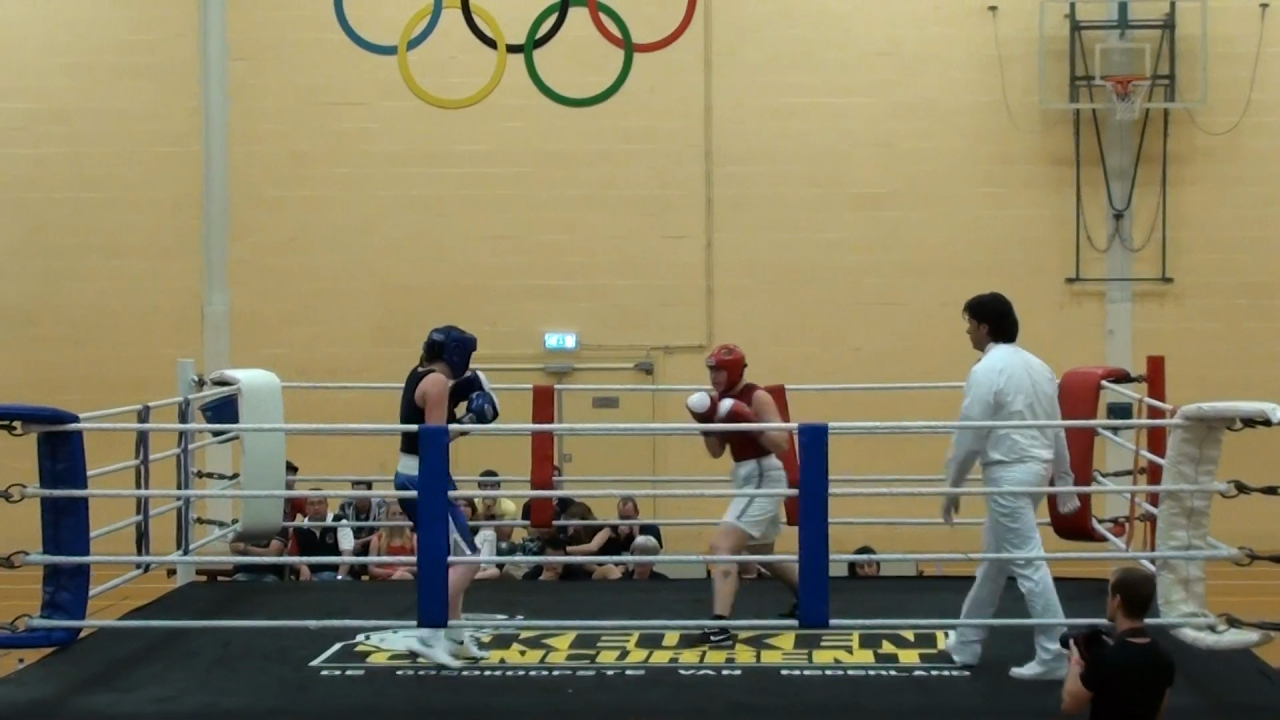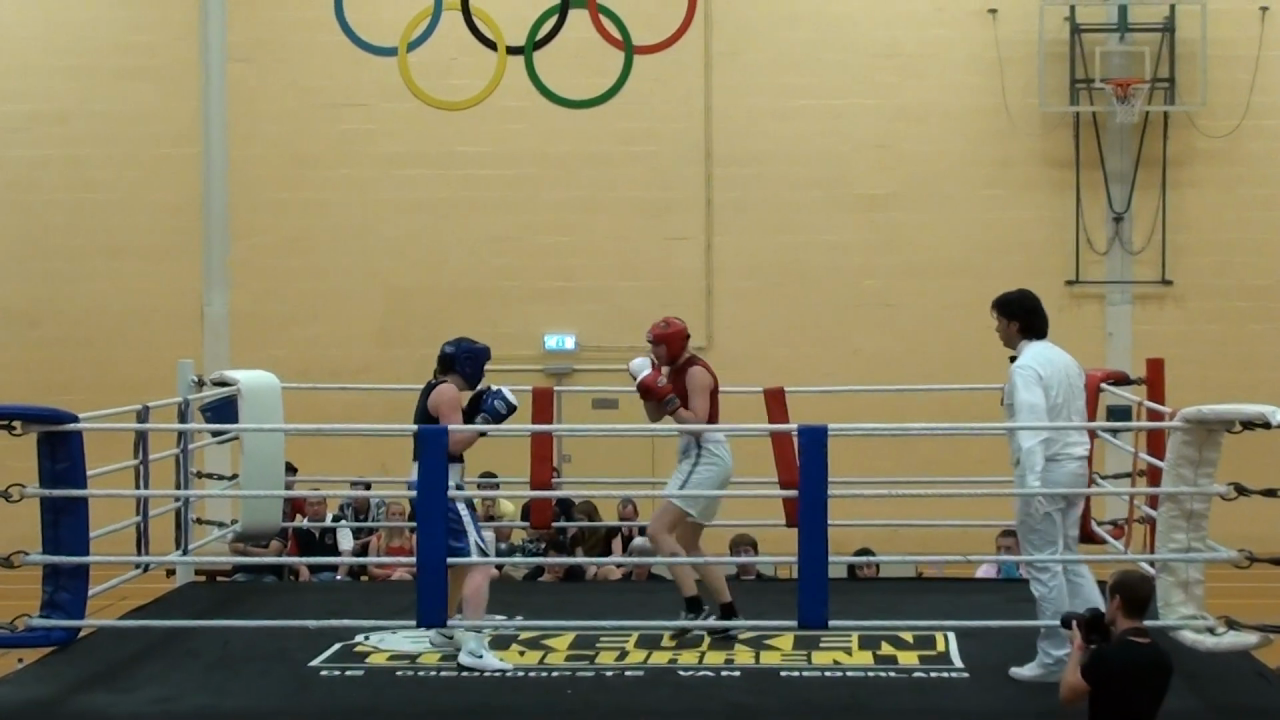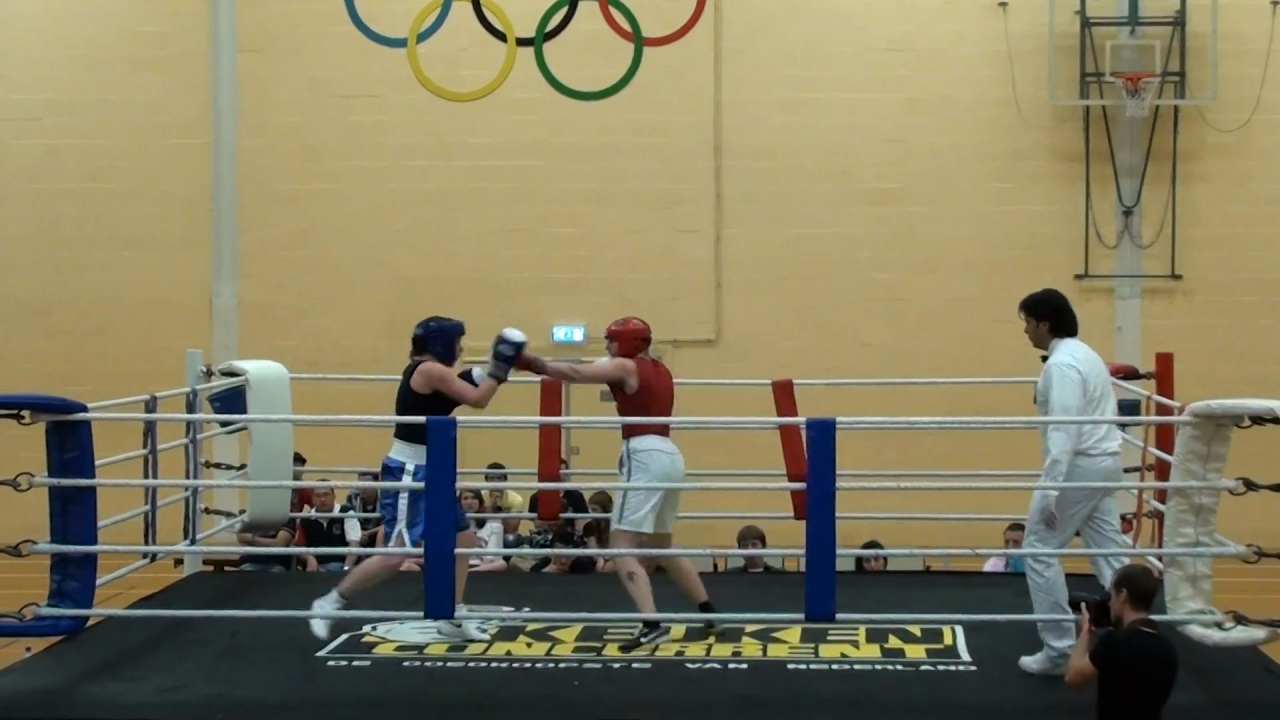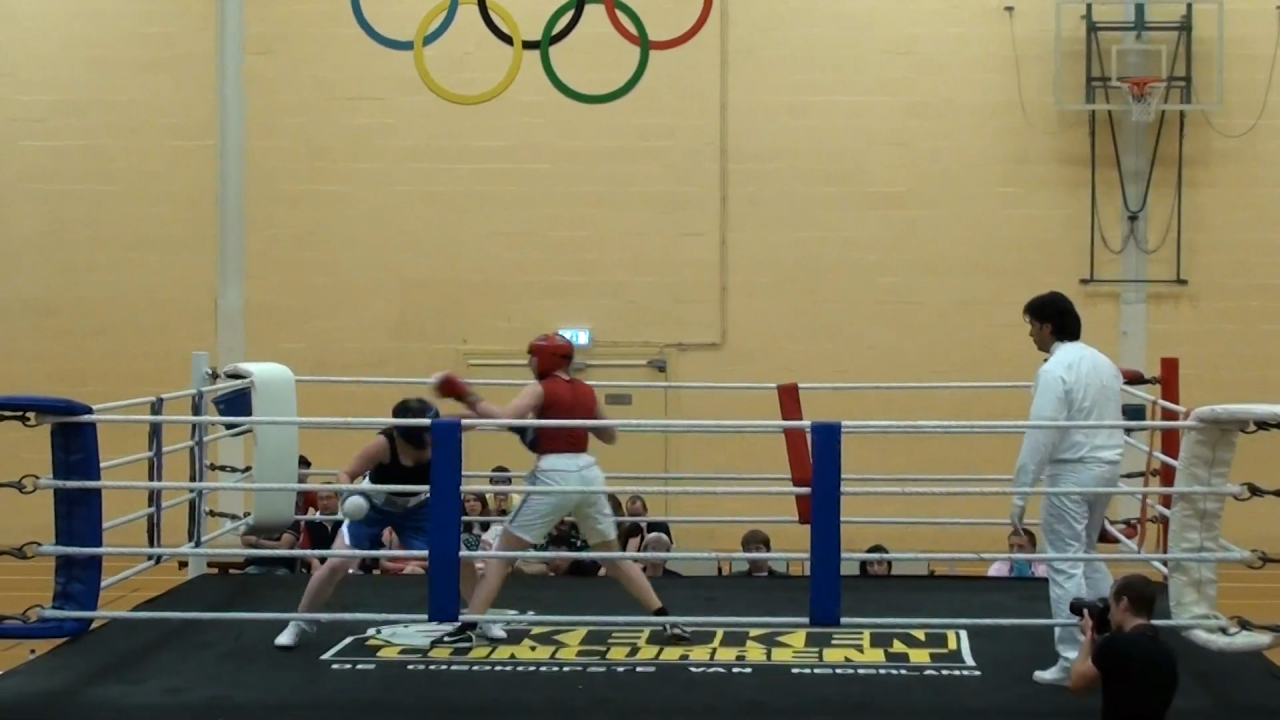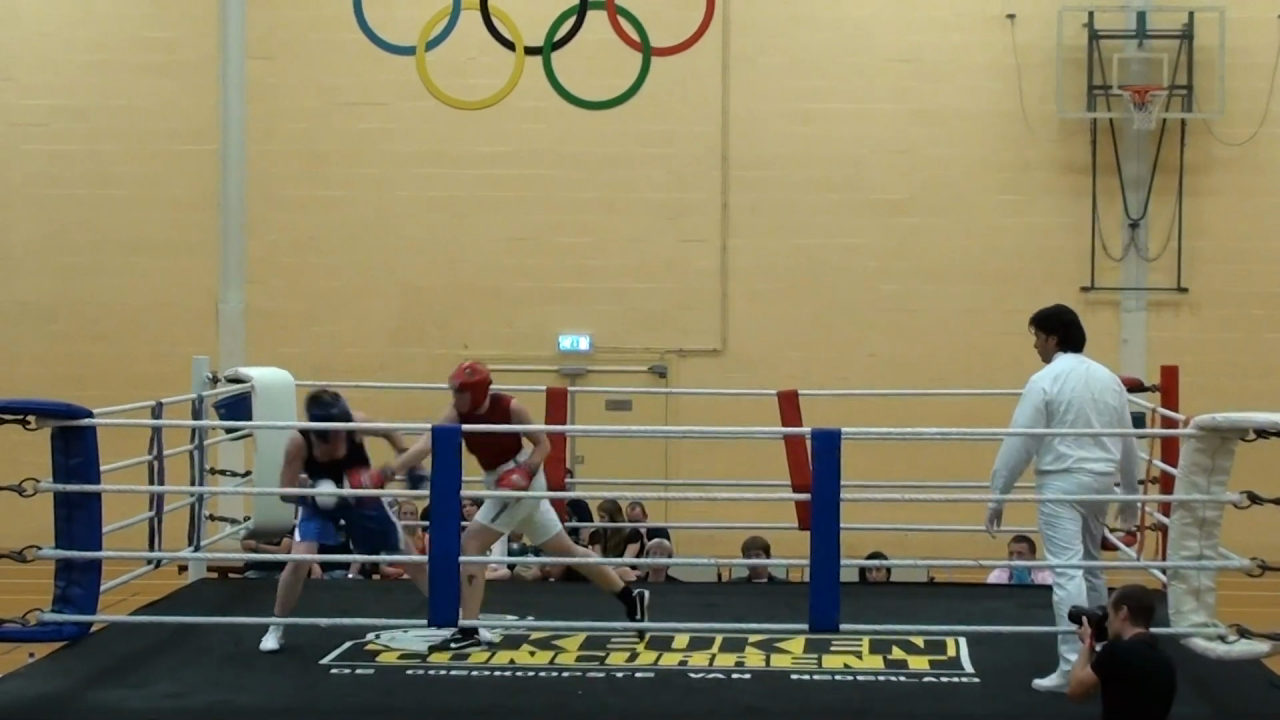
dt=0.3s
person 1, frame 1
left shoulder: (987, 371)
right shoulder: (1038, 367)
left elbow: (968, 435)
right elbow: (1057, 430)
left wrist: (951, 487)
right wrist: (1064, 482)
left hip: (1008, 474)
right hip: (1036, 469)
left knee: (1027, 564)
right knee: (996, 557)
left ankle: (1053, 656)
right ankle: (968, 642)
person 1, frame 2
left shoulder: (1026, 367)
right shoulder: (1066, 362)
left elbow: (1032, 429)
left wrist: (1030, 486)
left hip: (1047, 473)
right hip: (1073, 468)
left knee: (1043, 565)
right knee: (1069, 560)
left ankle: (1055, 658)
person 1, frame 3
left shoulder: (1062, 363)
right shoulder: (1089, 358)
left elbow: (1064, 430)
left wrist: (1049, 488)
left hip: (1079, 468)
right hip: (1106, 465)
left knee: (1039, 551)
right knee: (1111, 557)
left ankle: (1057, 649)
person 1, frame 4
left shoulder: (1055, 370)
right shoulder: (1104, 364)
left elbow: (1040, 438)
left wrist: (1021, 494)
left hip: (1072, 474)
right hip: (1106, 470)
left knee: (1065, 567)
right knee: (1088, 559)
left ankle: (1074, 662)
person 1, frame 5
left shoulder: (1044, 381)
right shoulder: (1109, 379)
left elbow: (1019, 443)
right elbow: (1128, 442)
left wrist: (997, 495)
right wrist: (1131, 493)
left hip: (1062, 484)
right hip: (1100, 483)
left knee: (1066, 572)
right knee: (1088, 566)
left ankle: (1074, 665)
person 2, frame 1
left shoulder: (757, 397)
right shoulder: (722, 398)
left elbow: (782, 444)
right elbow: (715, 451)
left wrist: (752, 421)
right wrist: (707, 422)
left hip: (763, 481)
right hip: (750, 480)
left knee: (720, 546)
right knee: (761, 552)
left ankle: (721, 627)
person 2, frame 2
left shoulder: (696, 372)
right shoulder: (674, 372)
left elbow: (696, 424)
right elbow: (654, 417)
left wrist: (666, 398)
right wrist: (647, 388)
left hip: (706, 457)
right hip: (702, 459)
left knee: (658, 530)
right knee: (688, 544)
left ankle: (694, 607)
right ankle: (728, 616)
person 2, frame 3
left shoulder: (628, 368)
right shoulder: (663, 372)
left elbow: (578, 373)
left wrist: (533, 362)
left hip: (645, 461)
right hip: (670, 459)
left knee: (622, 553)
right knee: (660, 550)
left ankle: (651, 626)
right ankle: (706, 611)
person 2, frame 4
left shoulder: (539, 389)
right shoulder: (586, 392)
left elbow: (503, 415)
right elbow: (610, 437)
left wrist: (467, 396)
left hip: (554, 479)
right hip: (588, 476)
left knee: (502, 554)
right knee: (614, 559)
left ankle: (467, 629)
right ankle: (667, 621)
person 2, frame 5
left shoulder: (512, 407)
right shoulder: (455, 412)
left elbow: (543, 446)
right elbow: (424, 446)
left wrist: (527, 473)
right wrist: (388, 471)
left hip: (520, 480)
right hip: (504, 482)
left knee: (468, 548)
right knee: (566, 550)
left ankle: (467, 633)
right ankle: (630, 597)
person 3, frame 1
left shoulder: (419, 376)
right shoulder: (436, 382)
left wrist: (457, 395)
right wrist: (471, 418)
left hip: (410, 478)
left knee: (456, 556)
right knee: (465, 561)
left ankle: (453, 636)
right ankle: (430, 637)
person 3, frame 2
left shoulder: (438, 390)
right shoulder: (447, 392)
right elbow: (455, 443)
left wrist: (474, 411)
right wrist: (489, 417)
left knee: (462, 559)
right knee: (480, 565)
left ankle: (444, 629)
right ankle: (473, 649)
person 3, frame 3
left shoulder: (434, 372)
right shoulder: (428, 369)
left elbow: (441, 407)
right elbow: (476, 400)
left wrist: (468, 380)
right wrist: (501, 366)
left hip: (425, 472)
right hip: (406, 472)
left knee: (464, 540)
right knee: (397, 555)
left ankle: (451, 619)
right ankle: (330, 603)
person 3, frame 4
left shoulder: (431, 434)
right shoulder: (383, 443)
right elbow: (345, 474)
left hip: (414, 507)
right hip: (374, 506)
right knee: (336, 565)
right ankle: (299, 625)
person 3, frame 5
left shoulder: (352, 422)
right shoulder: (300, 441)
left elbow: (393, 438)
right elbow: (289, 488)
right wrist: (311, 495)
left hip: (361, 497)
left knee: (413, 561)
right knee: (299, 561)
right ankle: (277, 628)
